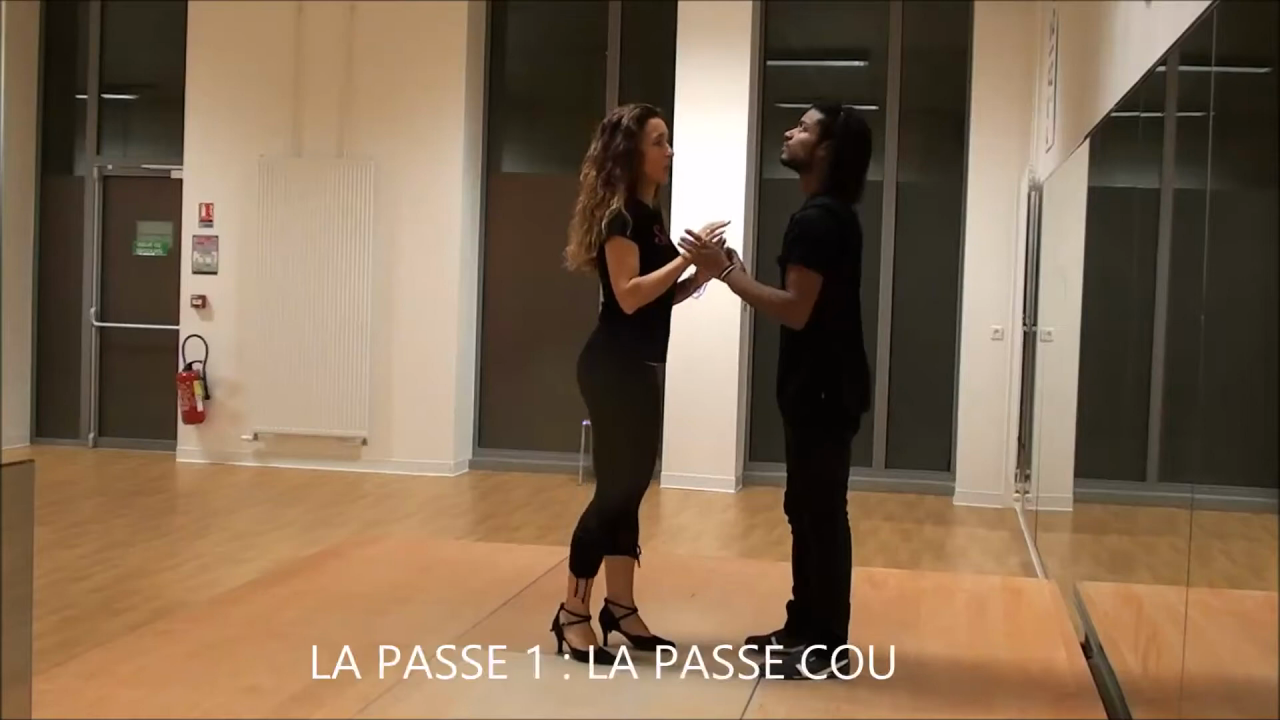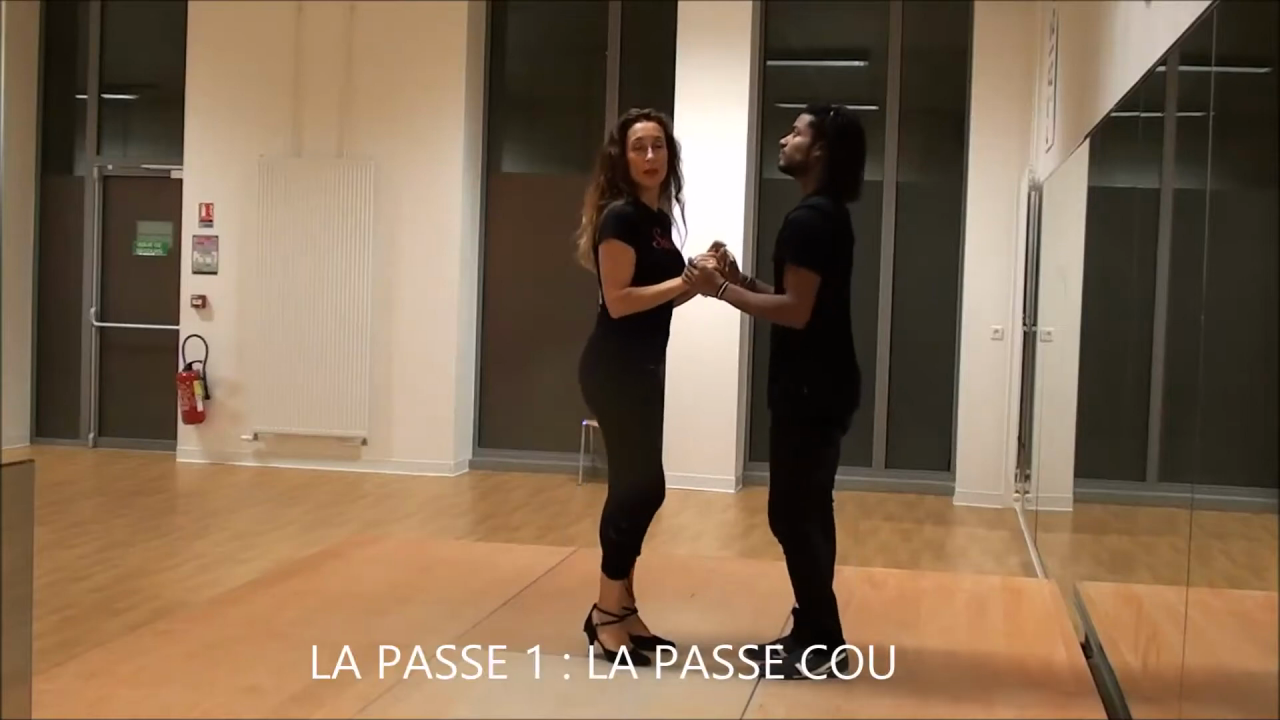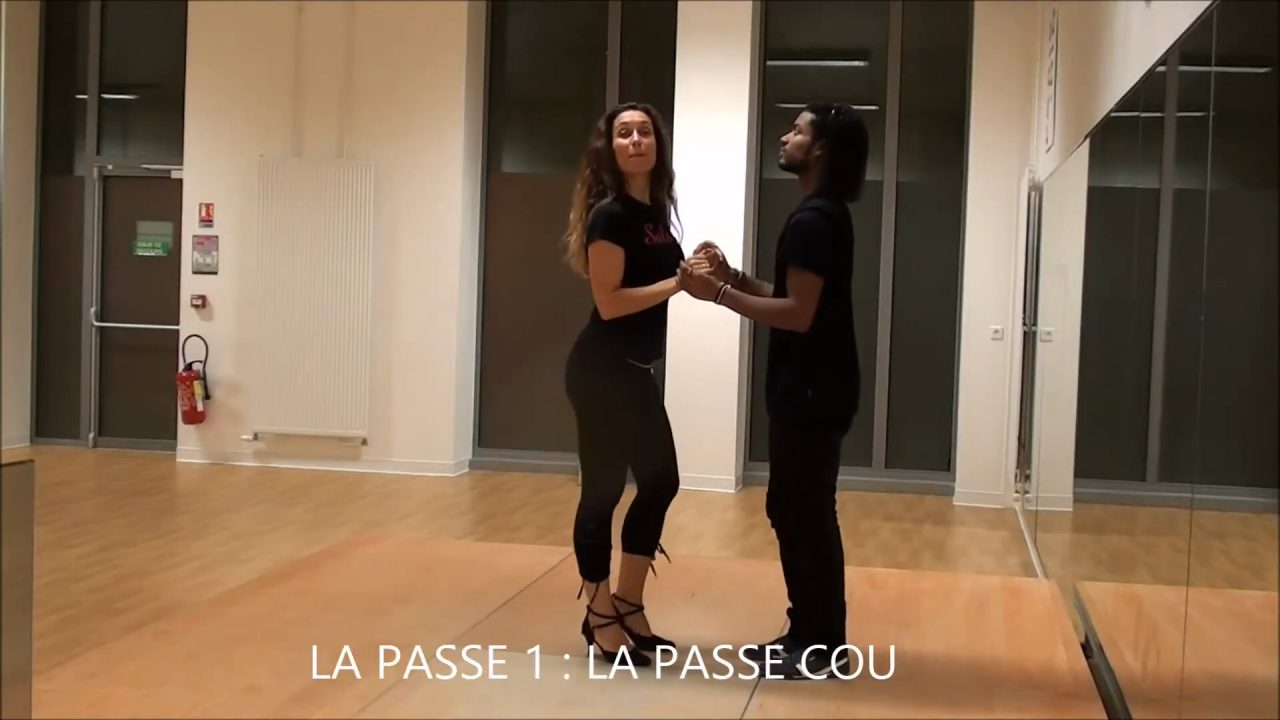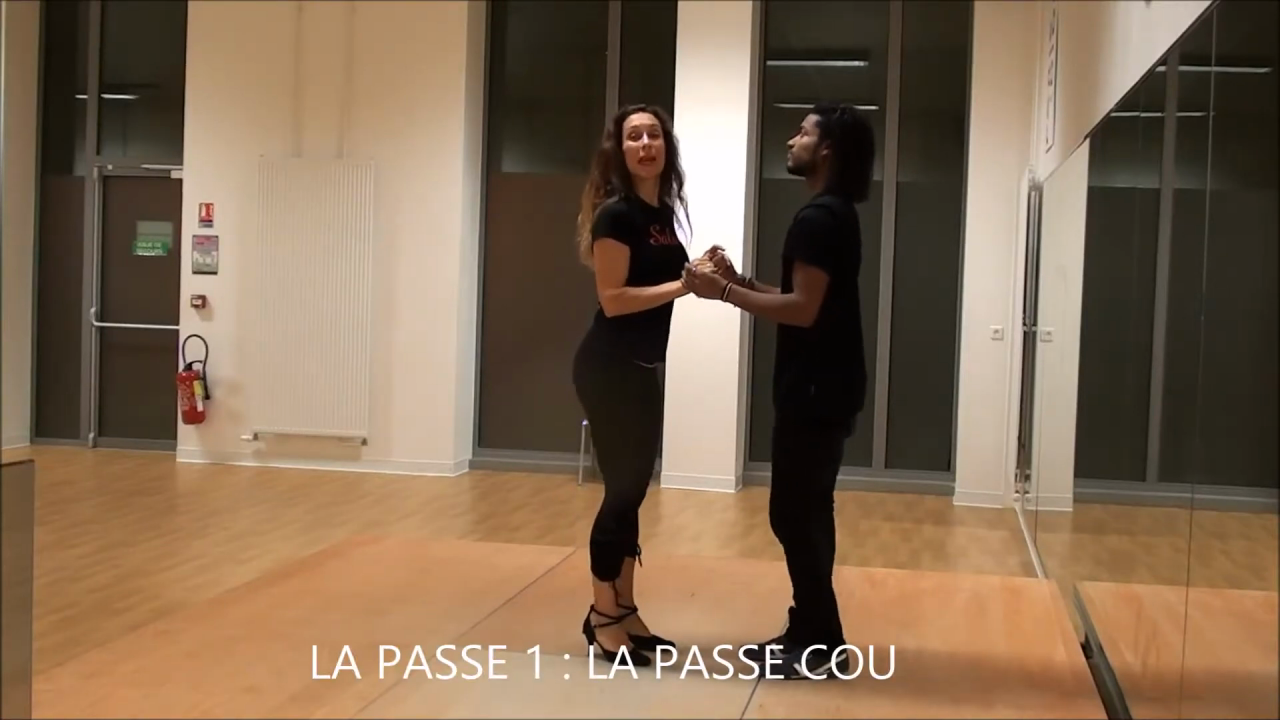
dt=1s
person 1, frame 1
left shoulder: (816, 219)
right shoulder: (831, 216)
left elbow: (795, 310)
left wrist: (724, 271)
right wrist: (732, 269)
left hip: (824, 389)
right hip: (817, 386)
left knee: (822, 512)
right knee: (804, 508)
left ankle: (827, 645)
right ankle: (804, 626)
person 1, frame 2
left shoulder: (808, 219)
right shoulder: (826, 216)
left elbow: (796, 311)
left wrist: (719, 289)
right wrist: (739, 279)
left hip: (810, 388)
right hip: (818, 386)
left knee: (792, 514)
right knee: (807, 512)
left ankle: (824, 643)
right ankle: (811, 632)
person 1, frame 3
left shoulder: (812, 221)
right shoulder: (823, 216)
left elbow: (798, 314)
left wrist: (718, 294)
right wrist: (733, 276)
left hip: (813, 392)
right hip: (805, 389)
left knee: (810, 515)
right knee: (789, 510)
left ankle: (823, 646)
right ankle: (806, 633)
person 1, frame 4
left shoulder: (818, 218)
right shoulder: (833, 215)
left elbow: (803, 309)
left wrist: (723, 292)
right wrist: (739, 280)
left hip: (816, 388)
right hip: (819, 385)
left knee: (794, 514)
right knee: (805, 513)
left ankle: (822, 644)
right ankle: (806, 633)
person 2, frame 1
left shoulder: (649, 214)
right shoulder: (619, 215)
right elbow: (629, 296)
left wrist: (703, 273)
right wrist: (687, 257)
left hip: (640, 367)
right hip: (614, 367)
left knee: (631, 487)
right knee: (614, 488)
left ankle: (620, 608)
right ankle: (573, 613)
person 2, frame 2
left shoulder: (659, 217)
right shoulder: (620, 217)
right elbow: (619, 301)
right wrist: (687, 281)
left hip: (642, 368)
right hip: (614, 368)
left knee: (633, 487)
right knee: (642, 487)
left ankle: (623, 610)
right ankle: (605, 613)
person 2, frame 3
left shoulder: (656, 210)
right shoulder: (609, 215)
right elbow: (609, 302)
right wrist: (680, 282)
left hip: (636, 370)
right hip: (601, 370)
left knee: (660, 481)
right knee: (603, 489)
left ankle: (627, 604)
right ankle: (599, 616)
person 2, frame 4
left shoulder: (662, 212)
right shoulder: (616, 213)
right elbow: (613, 298)
left wrist: (699, 273)
right wrist: (684, 284)
left hip: (641, 366)
right hip: (608, 367)
left knee: (633, 487)
right knee: (624, 487)
left ankle: (624, 610)
right ankle: (602, 616)
